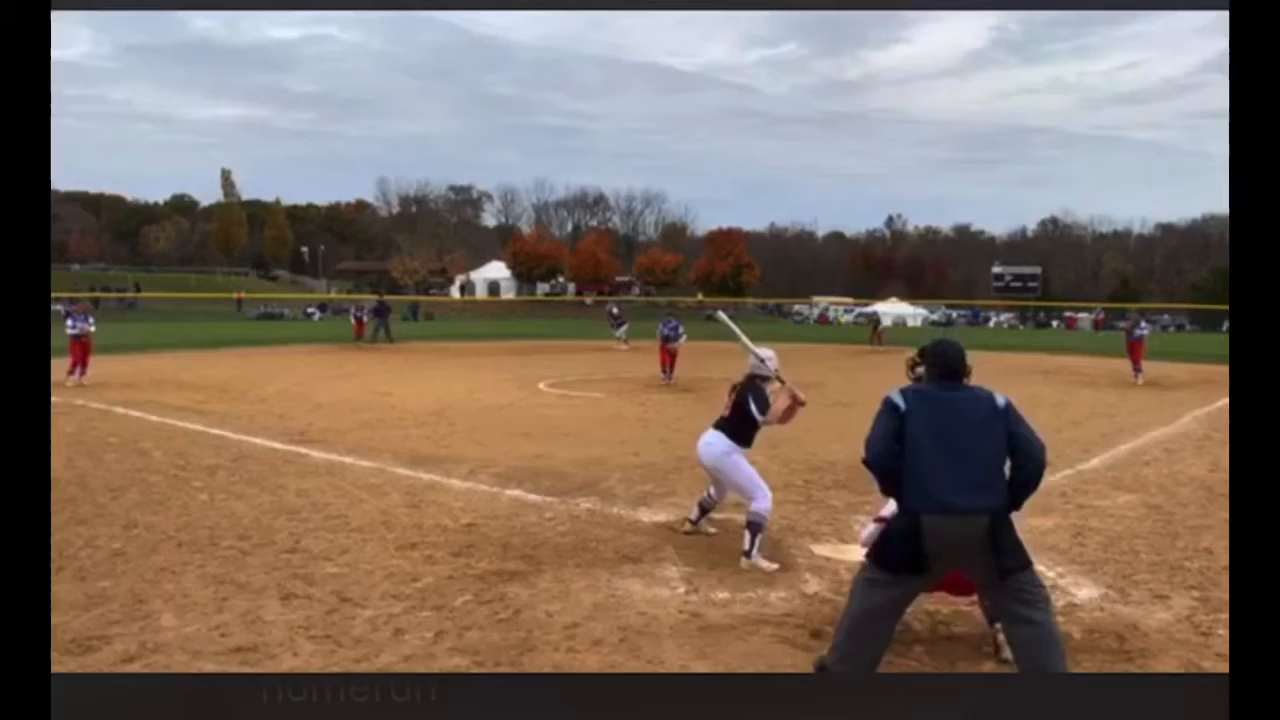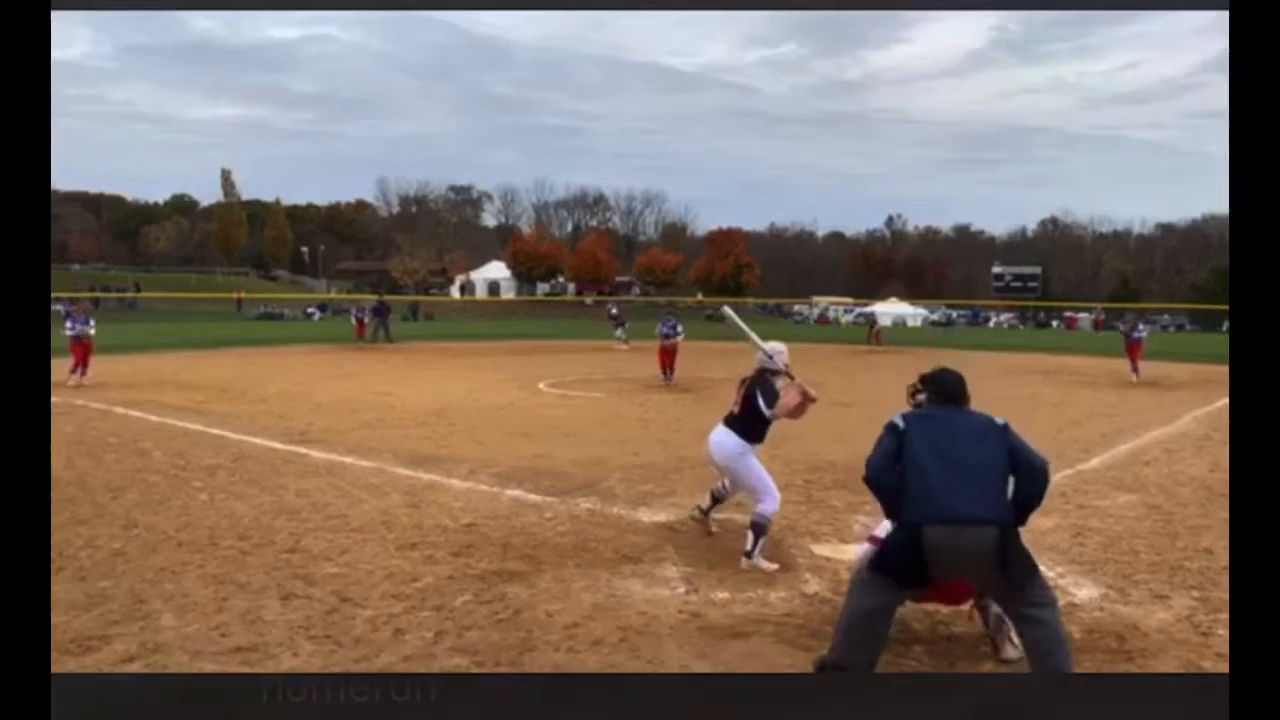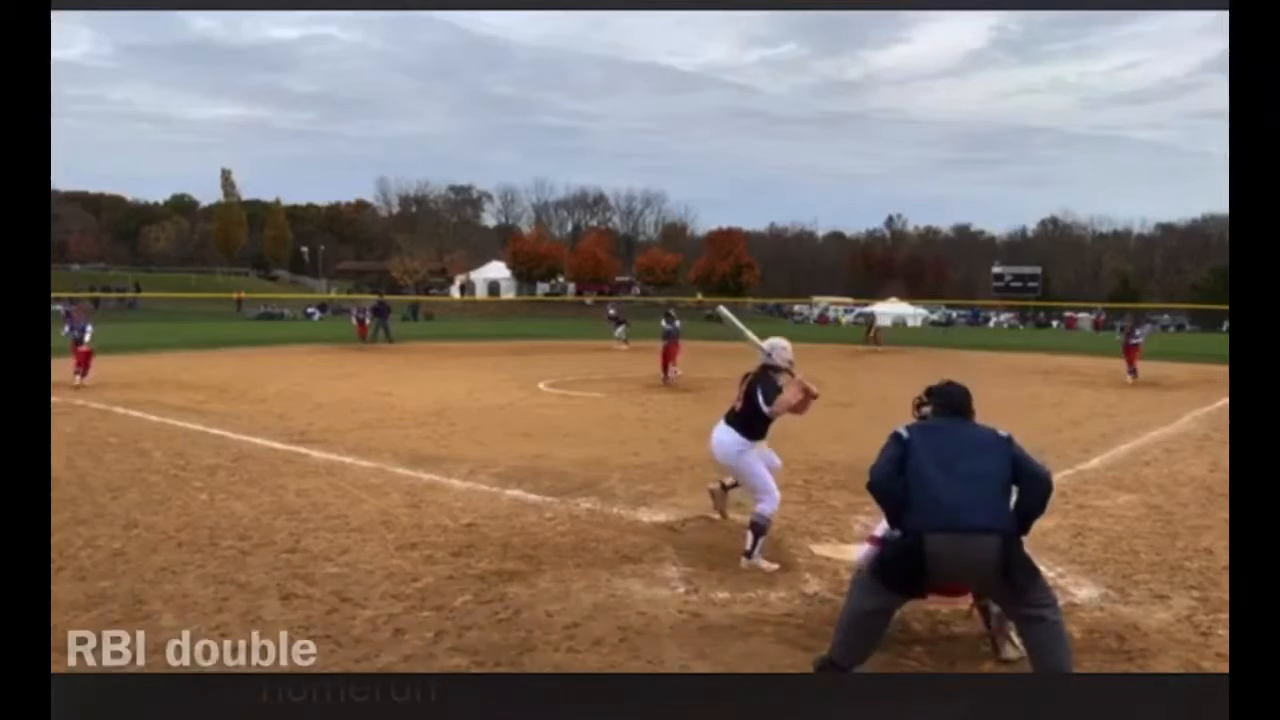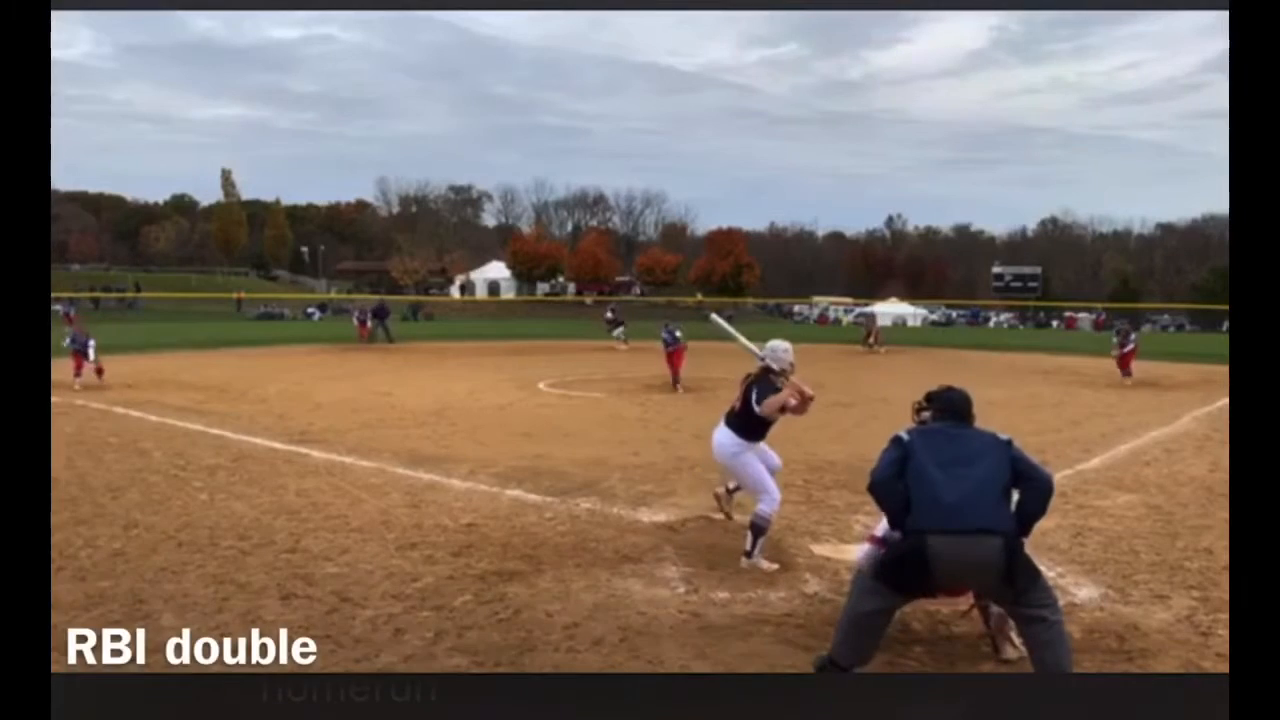
dt=0.2s
person 1, frame 1
left shoulder: (901, 401)
right shoulder: (996, 403)
left elbow: (878, 455)
right elbow: (1033, 456)
left wrist: (900, 494)
right wrist: (1008, 503)
left hip: (921, 524)
right hip: (986, 525)
left knee: (875, 592)
right knee: (1027, 605)
left ankle: (840, 668)
person 1, frame 2
left shoulder: (904, 425)
right shoulder: (994, 427)
left elbow: (878, 472)
right elbow: (1036, 471)
left wrist: (901, 516)
right wrist: (1013, 519)
left hip: (925, 536)
right hip: (991, 538)
left knee: (871, 588)
right knee: (1036, 607)
left ankle: (840, 665)
person 1, frame 3
left shoulder: (909, 435)
right shoulder: (998, 439)
left elbow: (881, 479)
right elbow: (1039, 481)
left wrist: (903, 523)
right wrist: (1015, 529)
left hip: (928, 545)
right hip: (993, 547)
left knee: (870, 587)
right knee: (1038, 606)
left ankle: (838, 664)
person 1, frame 4
left shoulder: (910, 439)
right shoulder: (998, 443)
left elbow: (882, 481)
right elbow: (1041, 484)
left wrist: (904, 525)
right wrist: (1016, 531)
left hip: (929, 547)
right hip: (994, 549)
left knee: (871, 587)
right knee: (1039, 606)
left ankle: (839, 664)
person 2, frame 1
left shoulder: (747, 388)
right shoulder: (754, 391)
left elbow: (781, 419)
right elbow: (768, 419)
left wrist: (795, 402)
right wrist: (784, 394)
left hip: (709, 443)
right hip: (723, 451)
left knee: (721, 487)
right knee: (762, 498)
left ankle: (693, 521)
right ankle: (750, 556)
person 2, frame 2
left shoulder: (759, 384)
right shoulder: (763, 387)
left elbow: (793, 413)
right elbow: (776, 413)
left wrist: (806, 399)
right wrist: (794, 390)
left hip: (721, 439)
right hip: (733, 448)
left knee: (736, 482)
right knee: (770, 498)
left ankle: (703, 511)
right ankle: (750, 557)
person 2, frame 3
left shoulder: (761, 379)
right shoulder: (764, 383)
left elbow: (796, 409)
right elbow: (774, 410)
left wrist: (807, 395)
right wrist: (794, 387)
left hip: (728, 437)
right hip: (734, 446)
left knee: (771, 465)
right knee: (770, 498)
left ankle: (724, 487)
right ankle: (750, 557)
person 2, frame 4
left shoulder: (772, 383)
right shoulder: (763, 384)
left elbow: (798, 409)
right elbow: (764, 410)
left wrist: (805, 397)
right wrist: (789, 390)
left hip: (731, 438)
right hip: (733, 447)
left knee: (773, 465)
right knee: (770, 498)
left ankle: (727, 491)
right ankle: (751, 557)
